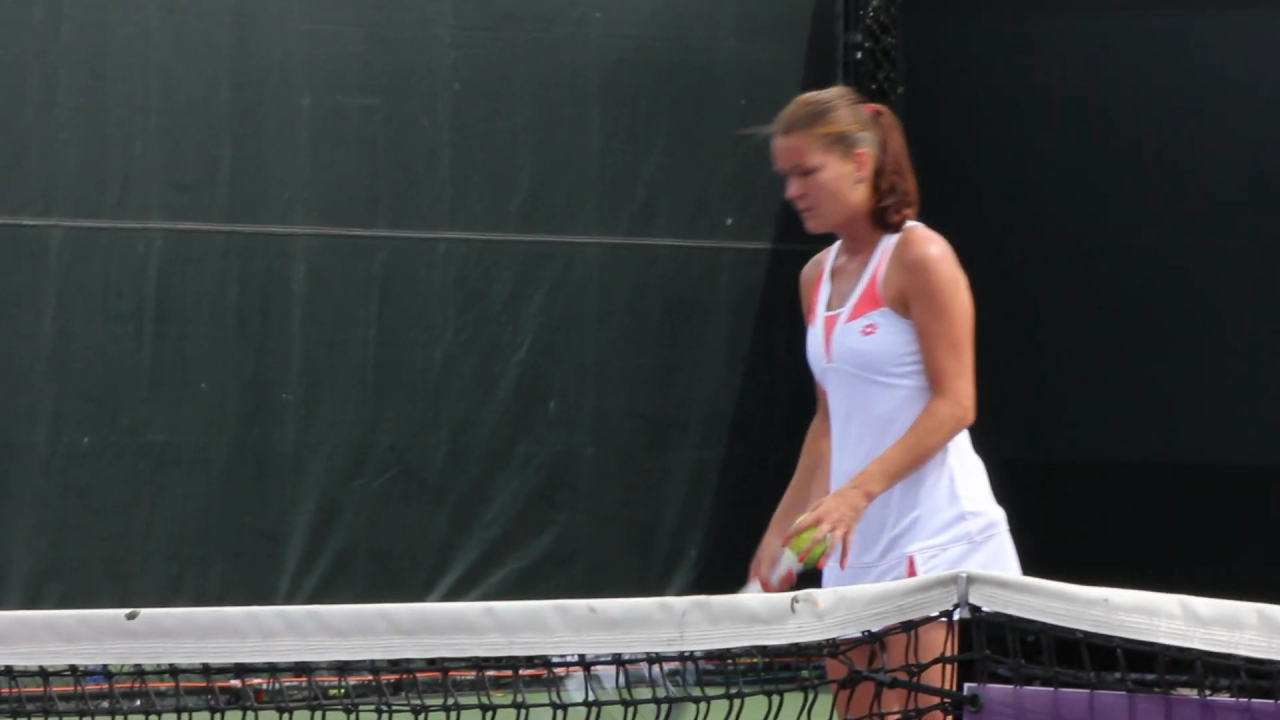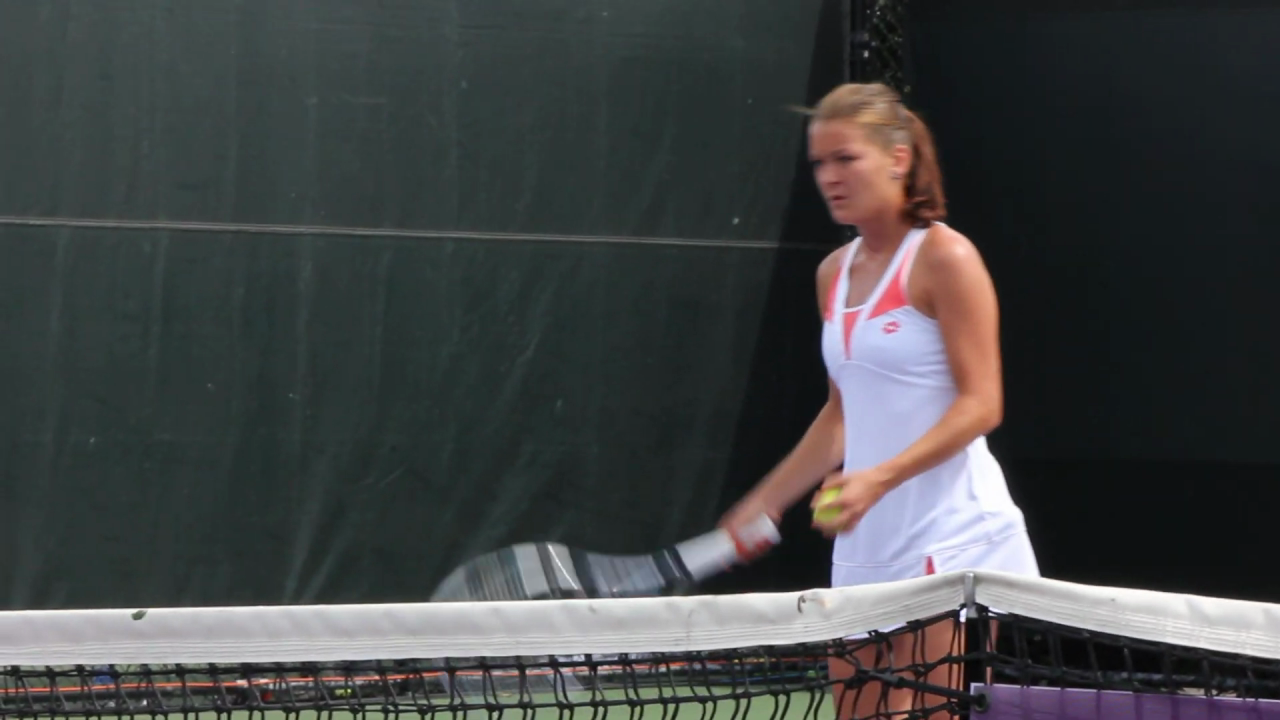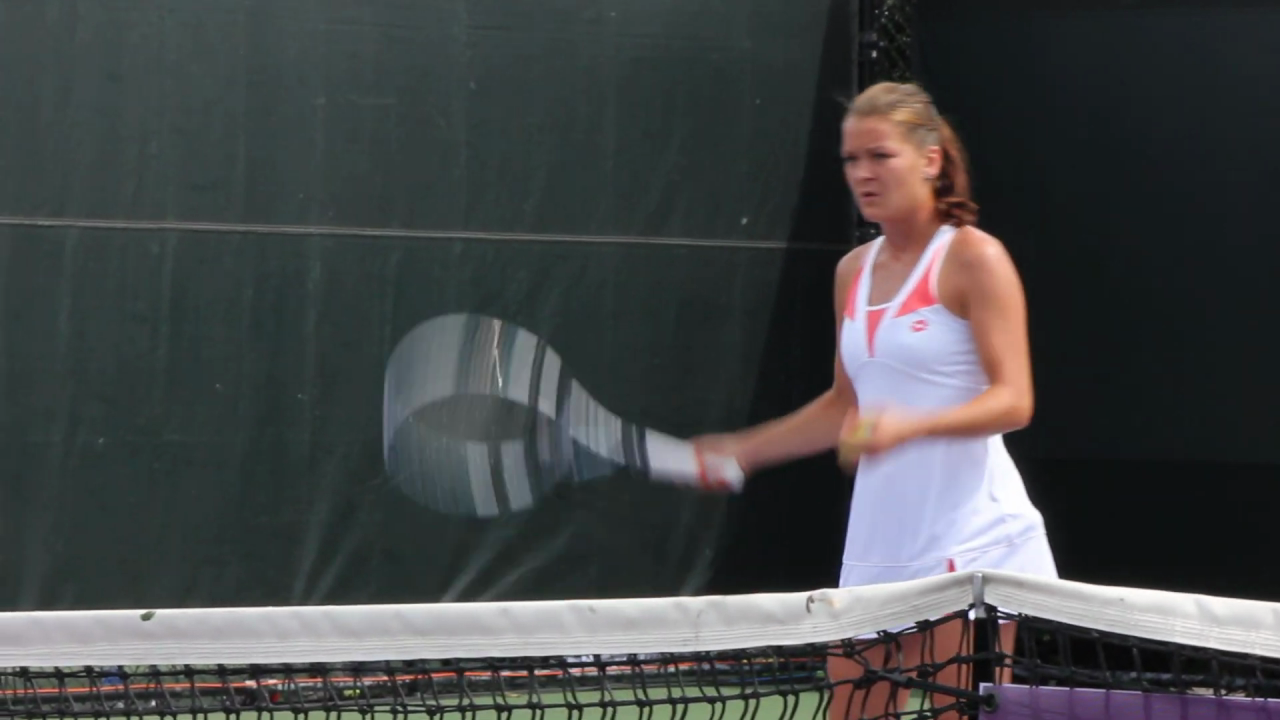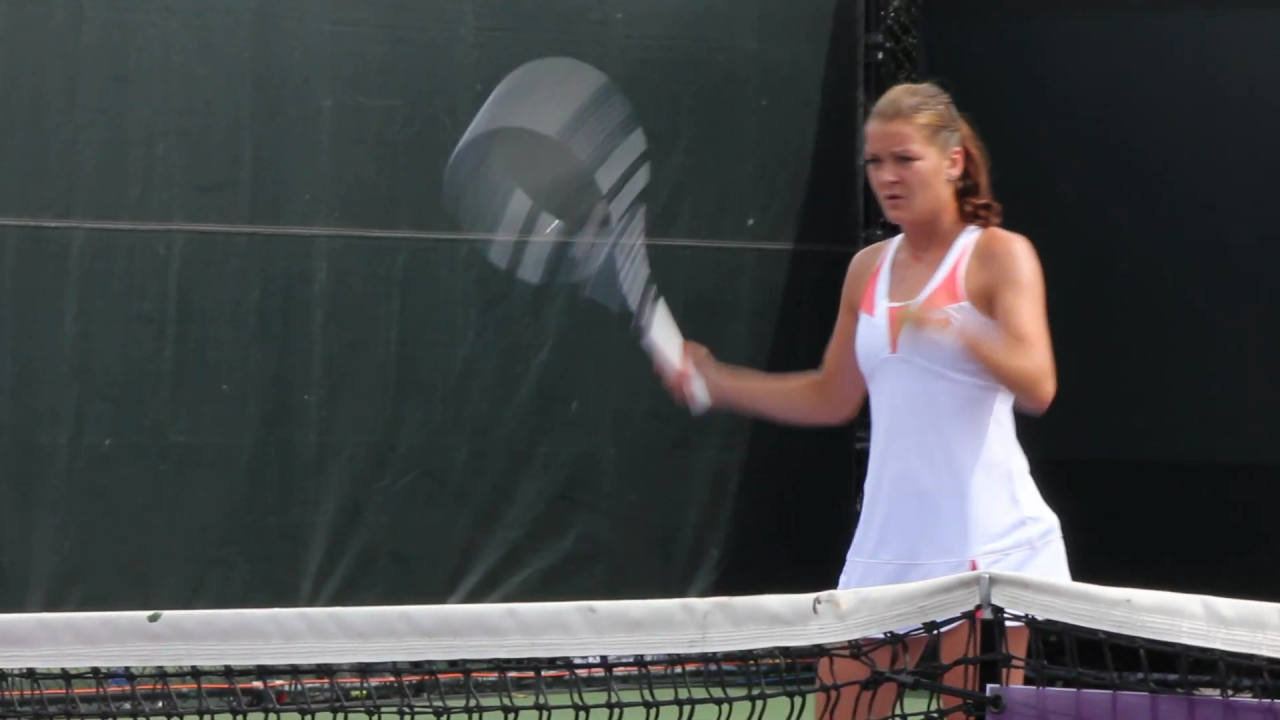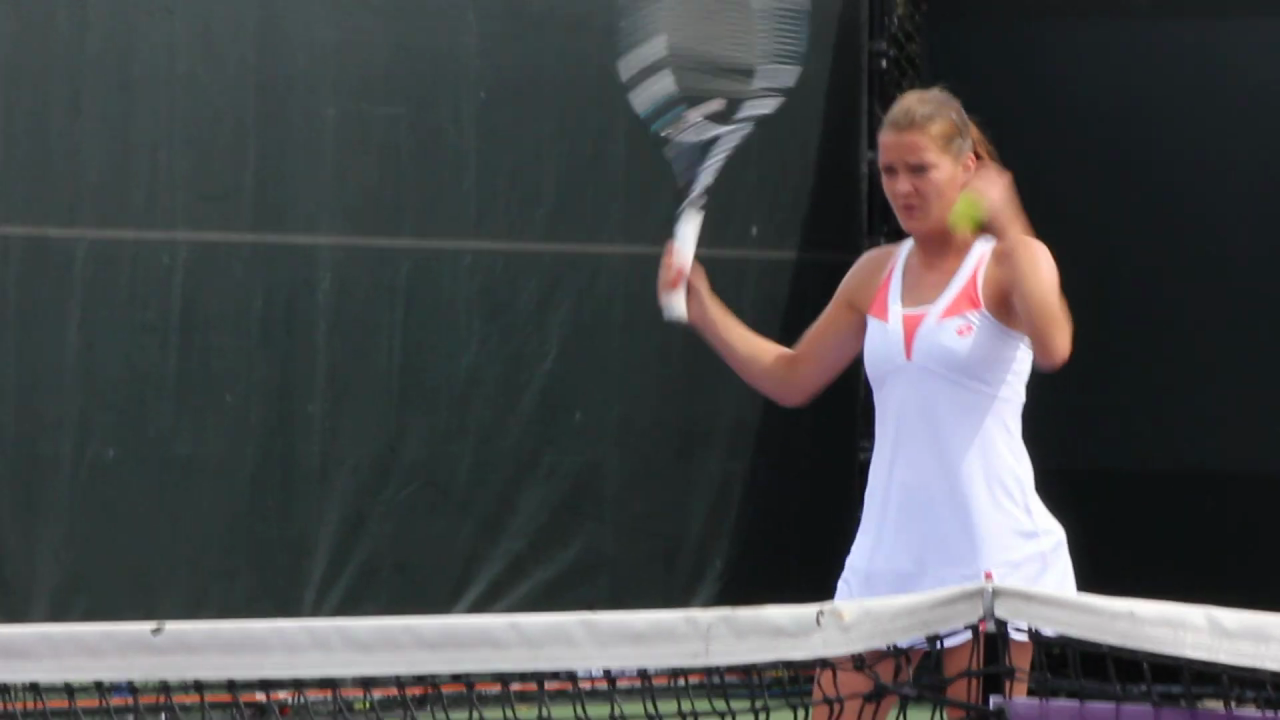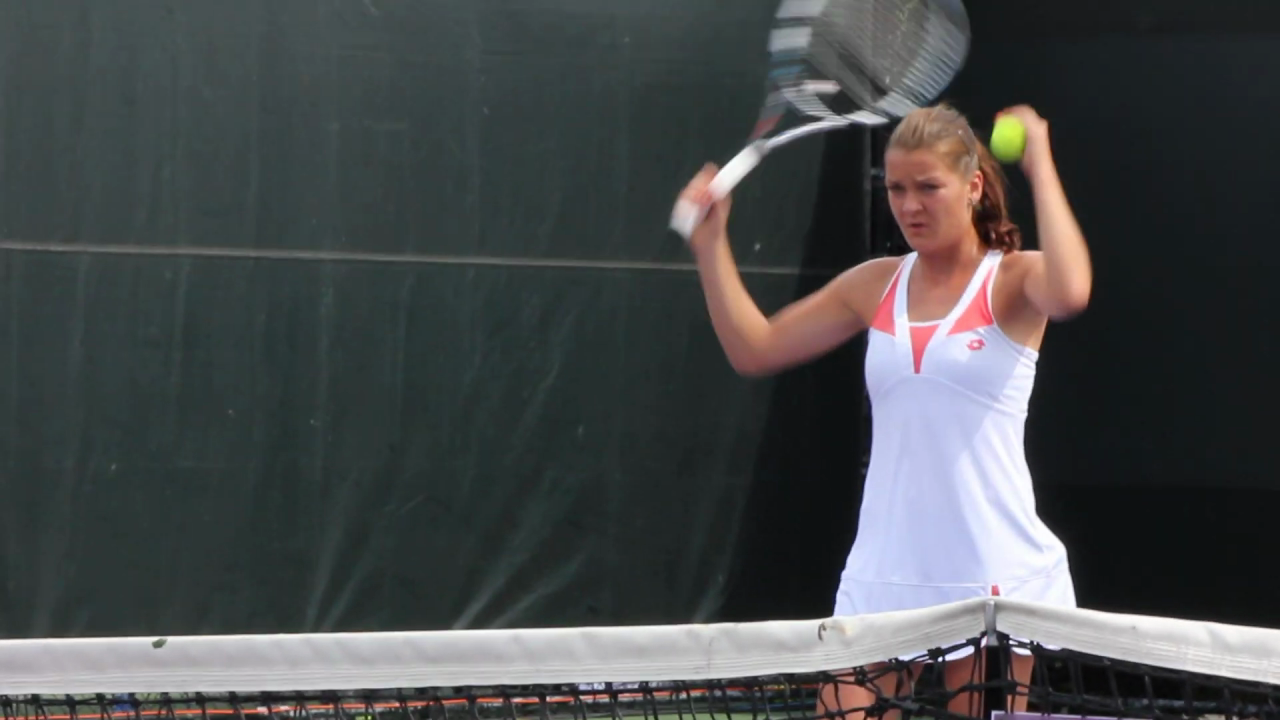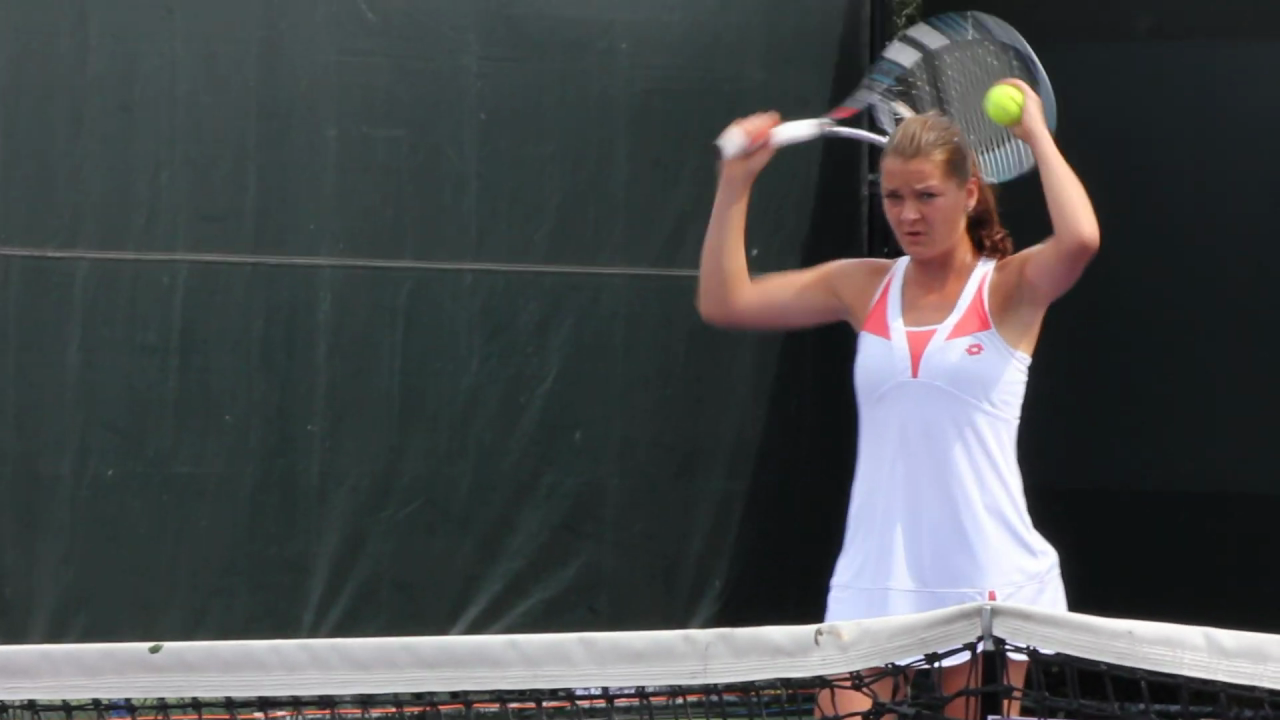
dt=0.1s
person 1, frame 1
left shoulder: (921, 256)
right shoulder: (816, 276)
left elbow: (955, 404)
left wrist: (856, 493)
right wrist: (782, 529)
left hip: (935, 538)
right hip: (860, 544)
person 1, frame 2
left shoulder: (947, 257)
right shoulder: (834, 273)
left elbow: (980, 404)
left wrist: (877, 475)
right wrist: (767, 500)
left hip: (953, 539)
right hip: (865, 545)
person 1, frame 3
left shoulder: (975, 256)
right shoulder: (855, 270)
left elbow: (1013, 401)
left wrist: (910, 425)
right wrist: (746, 449)
left hip: (969, 543)
right hip: (877, 544)
person 1, frame 4
left shoulder: (998, 255)
right shoulder: (868, 268)
left elbow: (1037, 386)
right elbow: (832, 400)
left wrist: (957, 331)
right wrist: (717, 383)
left hip: (984, 544)
right hip: (886, 543)
person 1, frame 5
left shoulder: (1011, 260)
right shoulder: (873, 272)
left elbow: (1054, 348)
right elbow: (790, 381)
left wrist: (1009, 222)
right wrist: (702, 305)
left hip: (992, 559)
right hip: (884, 554)
person 1, frame 6
left shoulder: (1013, 282)
right shoulder: (874, 283)
left elbow: (1070, 295)
right elbow: (753, 352)
left wrist: (1039, 169)
right wrist: (711, 234)
left hip: (992, 573)
right hip: (883, 572)
person 1, frame 7
left shoulder: (1014, 284)
right shoulder: (865, 285)
left elbow: (1081, 239)
right elbow: (720, 303)
left wrist: (1036, 132)
right wrist: (738, 178)
left hip: (985, 579)
right hip: (873, 579)
